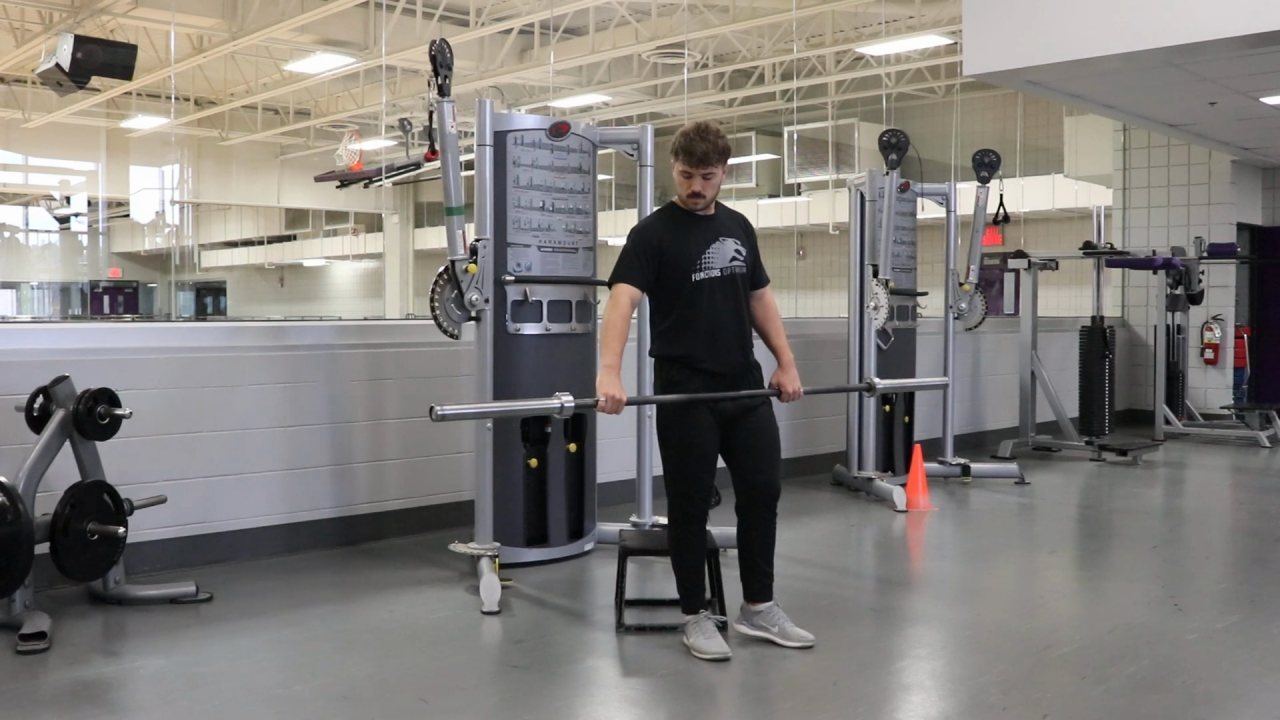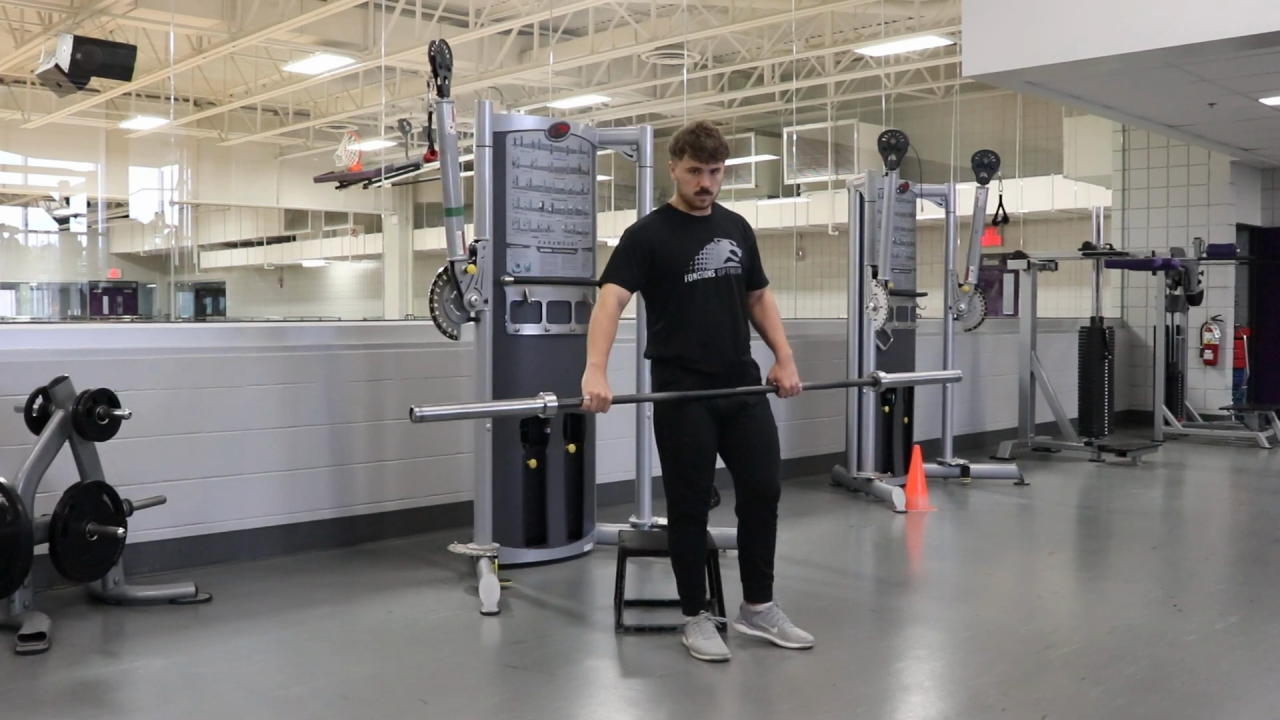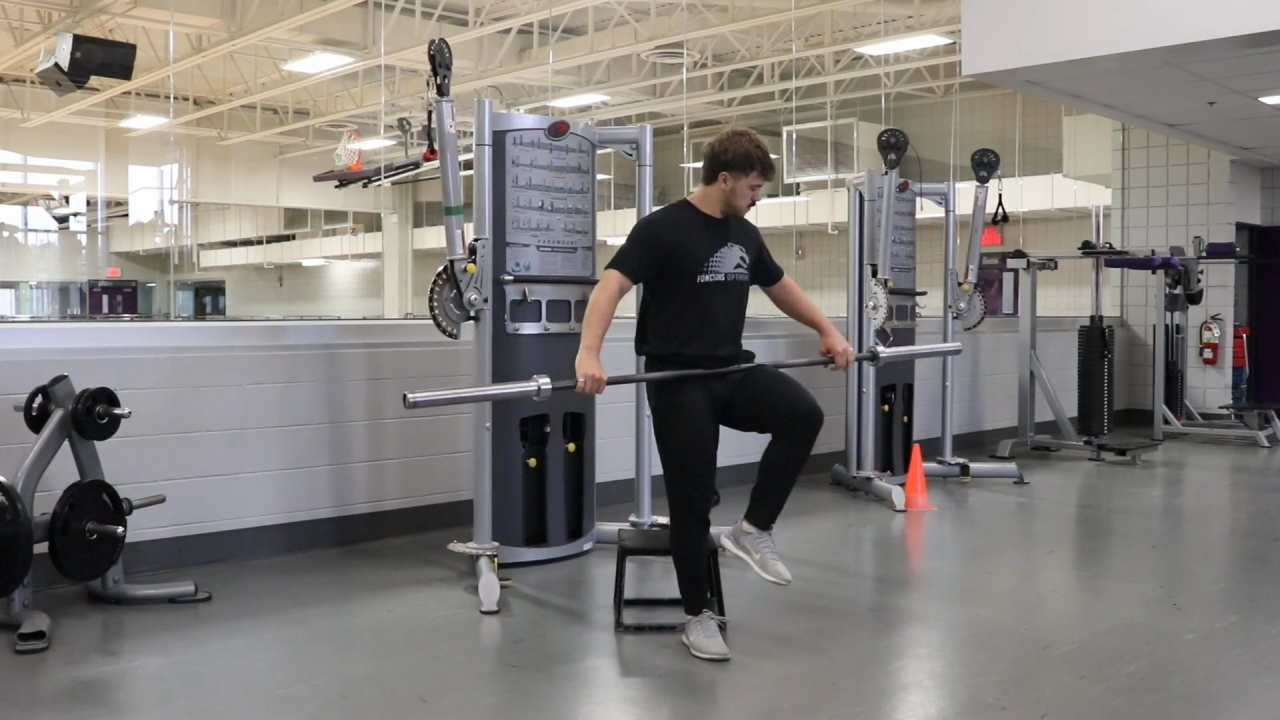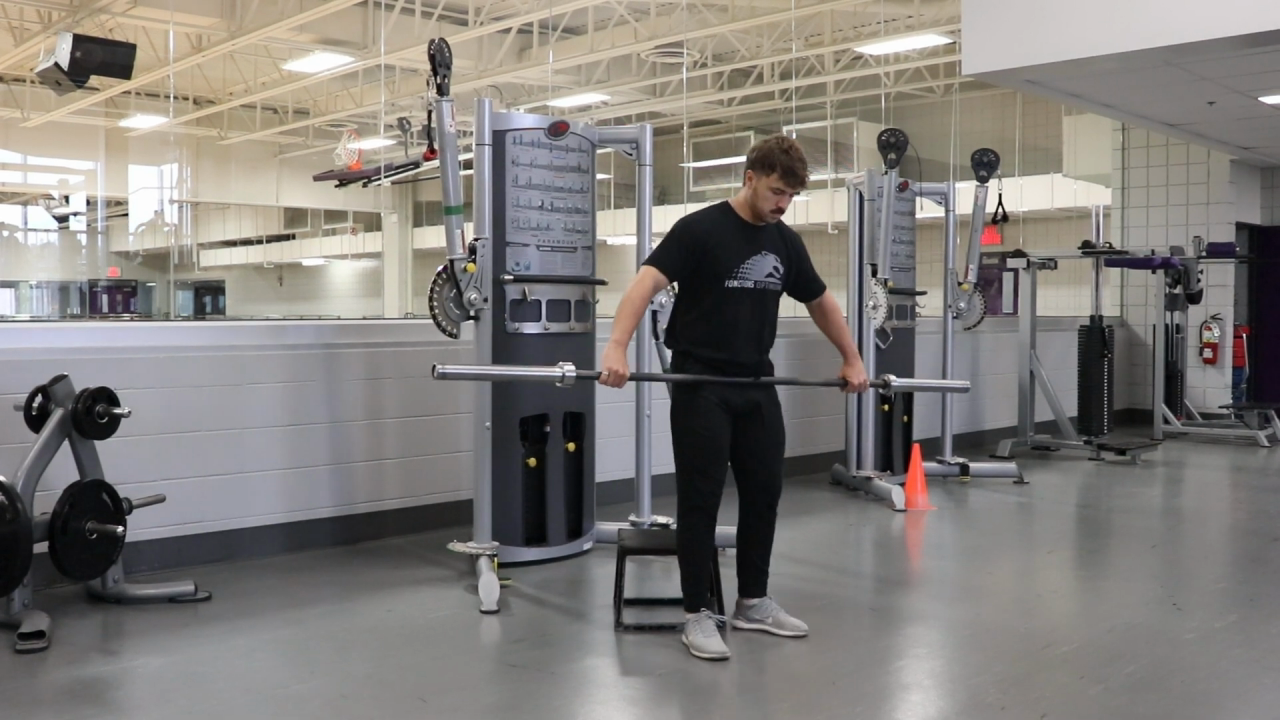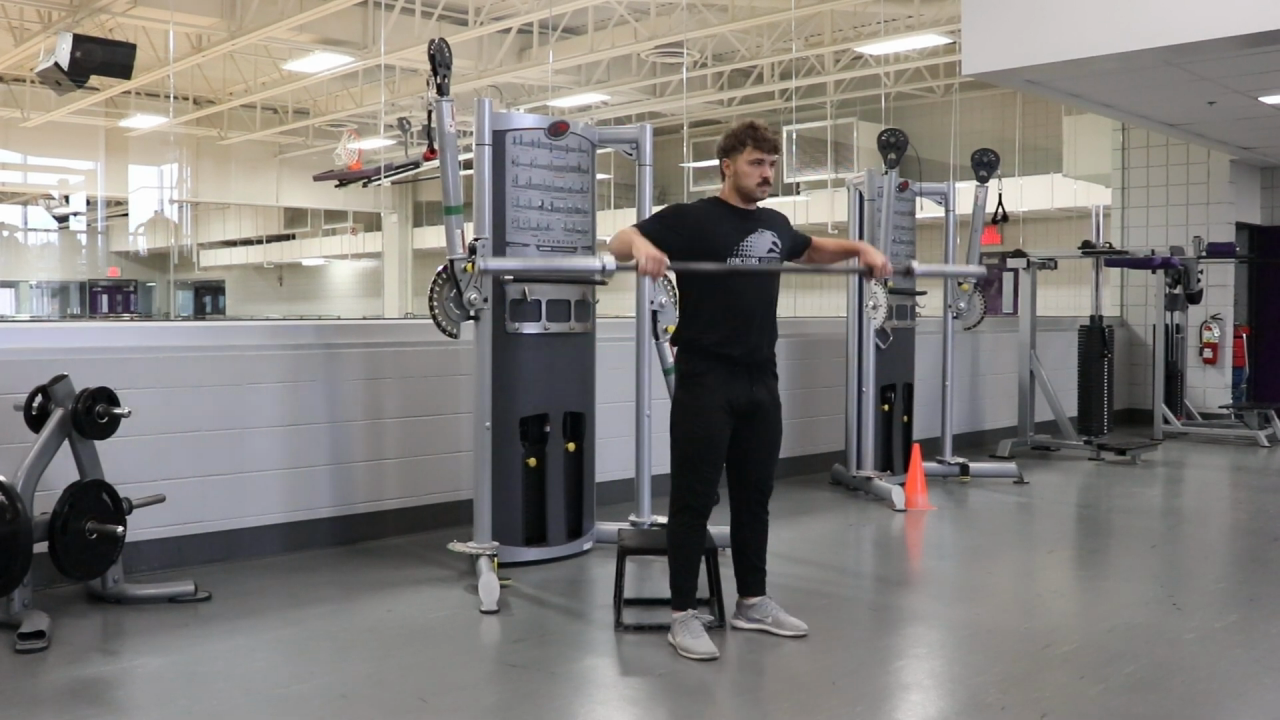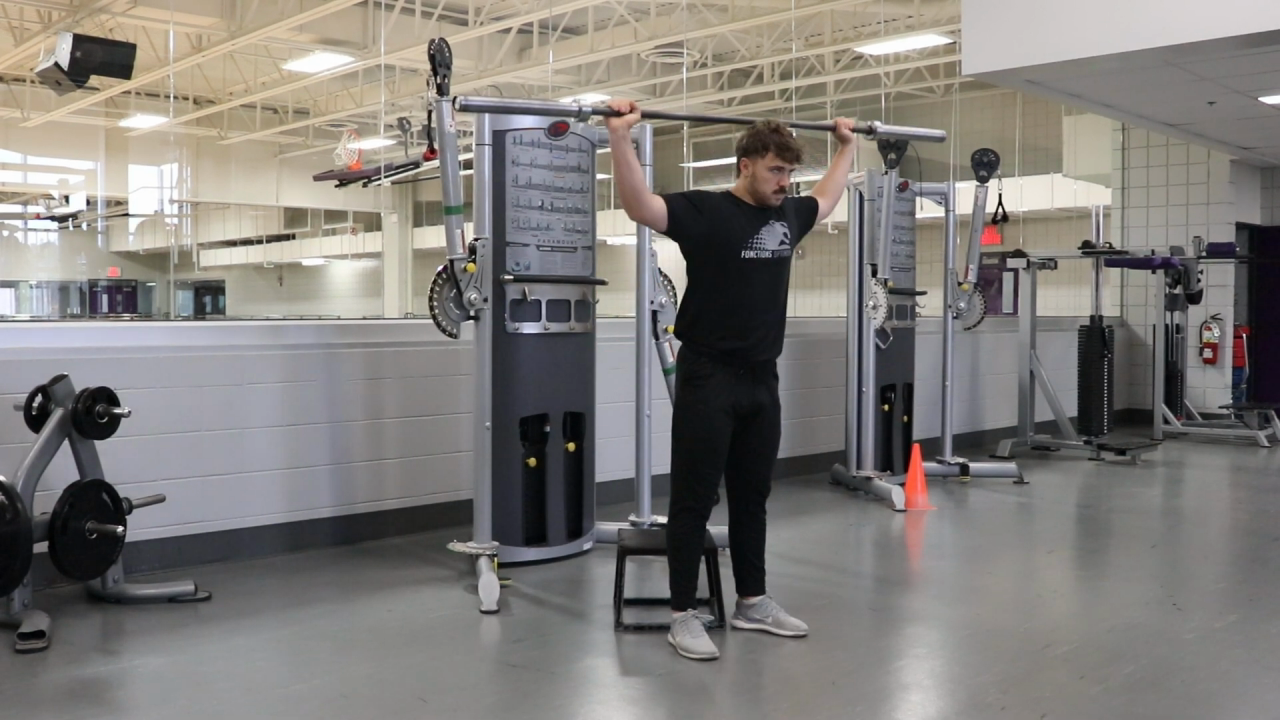
dt=0.7s
person 1, frame 1
left shoulder: (739, 227)
right shoulder: (654, 232)
left elbow: (760, 297)
right elbow: (623, 299)
left wrist: (786, 363)
right wrist: (609, 372)
left hip: (745, 386)
right hip: (685, 391)
left knee: (762, 492)
right knee: (690, 505)
left ankle: (758, 607)
right ankle: (696, 616)
person 1, frame 2
left shoulder: (737, 228)
right shoulder: (649, 235)
left elbow: (759, 297)
right elbow: (611, 299)
left wrist: (784, 358)
right wrist: (595, 370)
left hip: (742, 386)
right hip: (682, 392)
left knee: (763, 492)
right knee: (690, 505)
left ankle: (758, 608)
right ankle: (696, 617)
person 1, frame 3
left shoulder: (744, 233)
right shoulder: (662, 228)
left elbow: (779, 286)
right elbow: (611, 285)
left wrist: (828, 330)
right wrist: (588, 352)
left hip: (734, 371)
right hip: (678, 381)
left knee: (803, 414)
right knee: (692, 501)
left ankle: (753, 528)
right ankle: (698, 615)
person 1, frame 4
left shoulder: (787, 242)
right shoulder: (700, 229)
left elbow: (820, 302)
right elbow: (646, 281)
left wrist: (852, 359)
right wrist: (617, 347)
left hip: (756, 385)
right hip: (701, 384)
left knee: (763, 495)
right knee: (700, 499)
left ankle: (753, 602)
right ankle: (697, 614)
person 1, frame 5
left shoulder: (774, 224)
right shoulder: (693, 218)
left elbow: (812, 249)
right elbow: (624, 241)
left wrist: (859, 249)
right wrist: (641, 249)
left hip: (760, 380)
right hip: (705, 380)
left knee: (754, 495)
right knee: (694, 499)
left ankle: (752, 600)
right ankle: (683, 614)
person 1, frame 6
left shoulder: (785, 215)
right shoulder: (706, 210)
left elbow: (824, 202)
right elbow: (641, 206)
left wrist: (844, 148)
right wrist: (621, 139)
left hip: (761, 381)
right hip: (708, 379)
left knee: (752, 496)
right knee: (694, 500)
left ankle: (752, 601)
right ankle: (683, 616)
